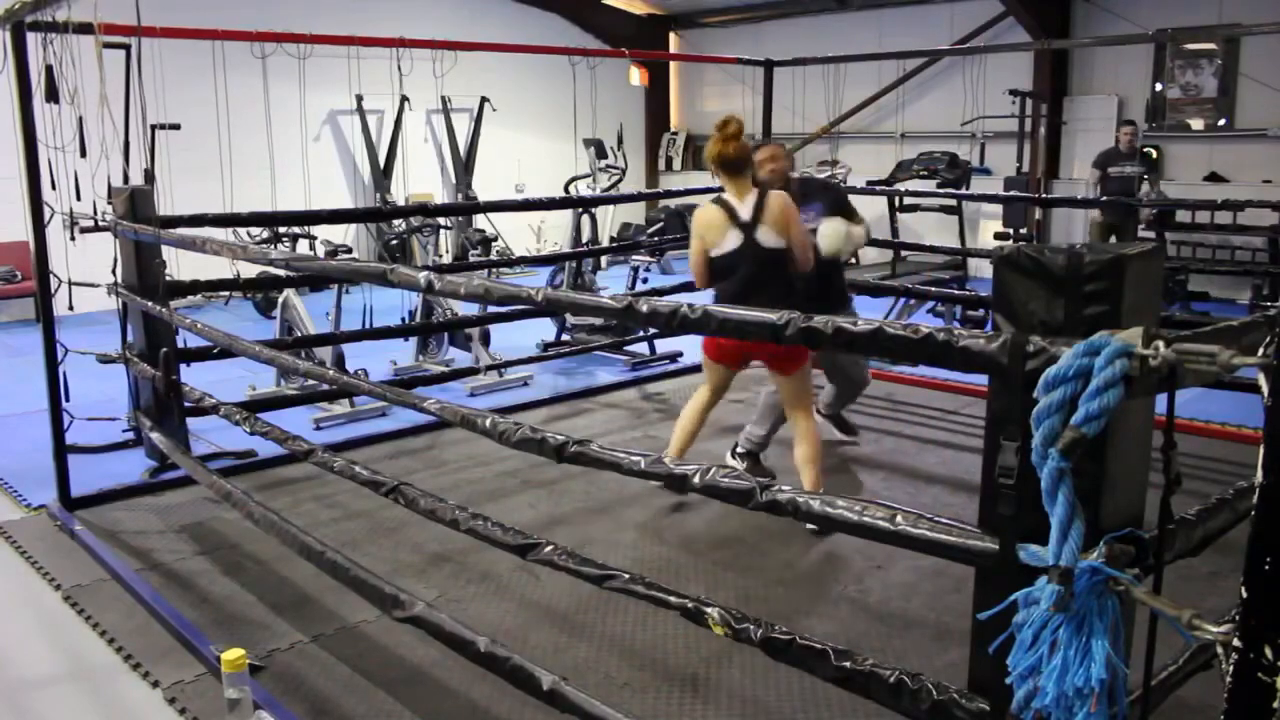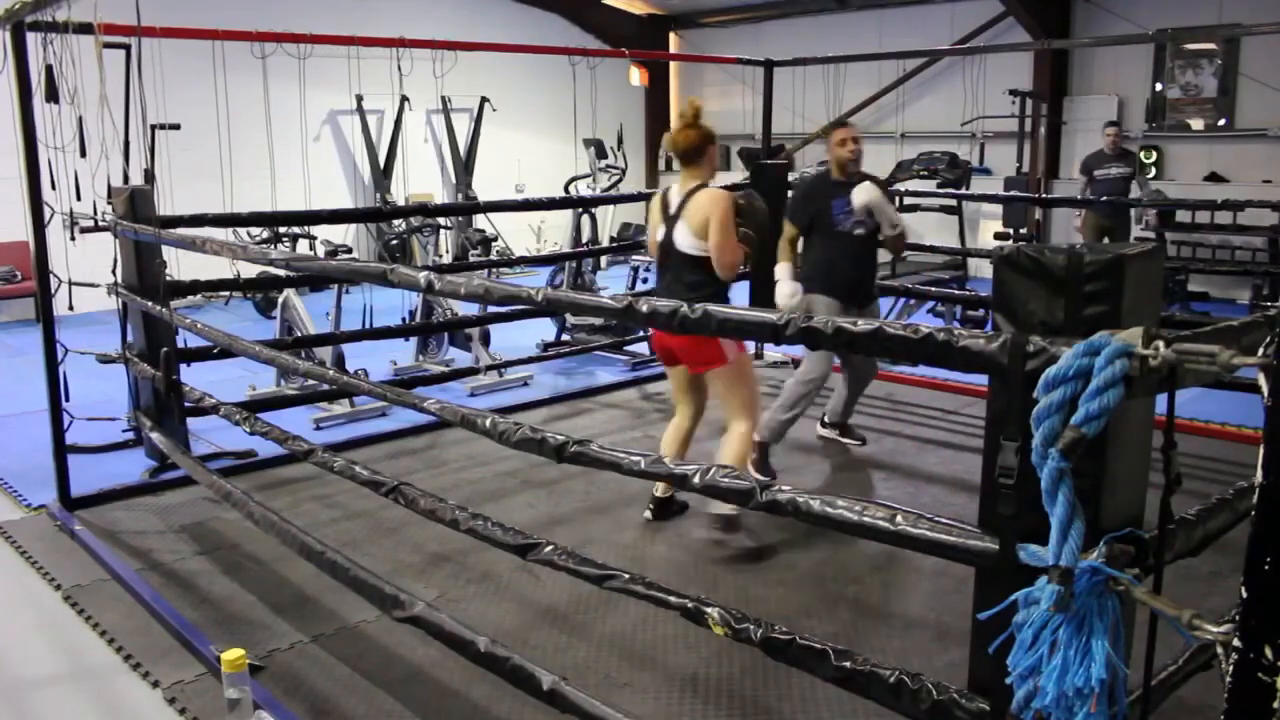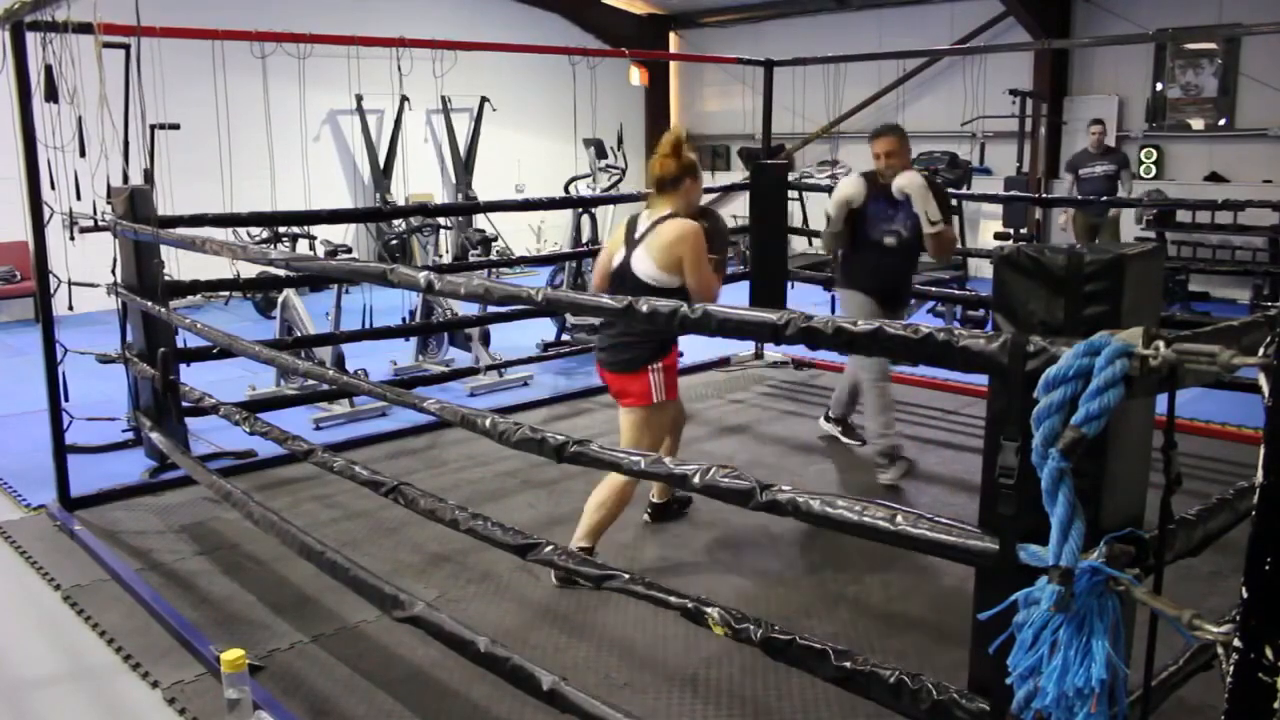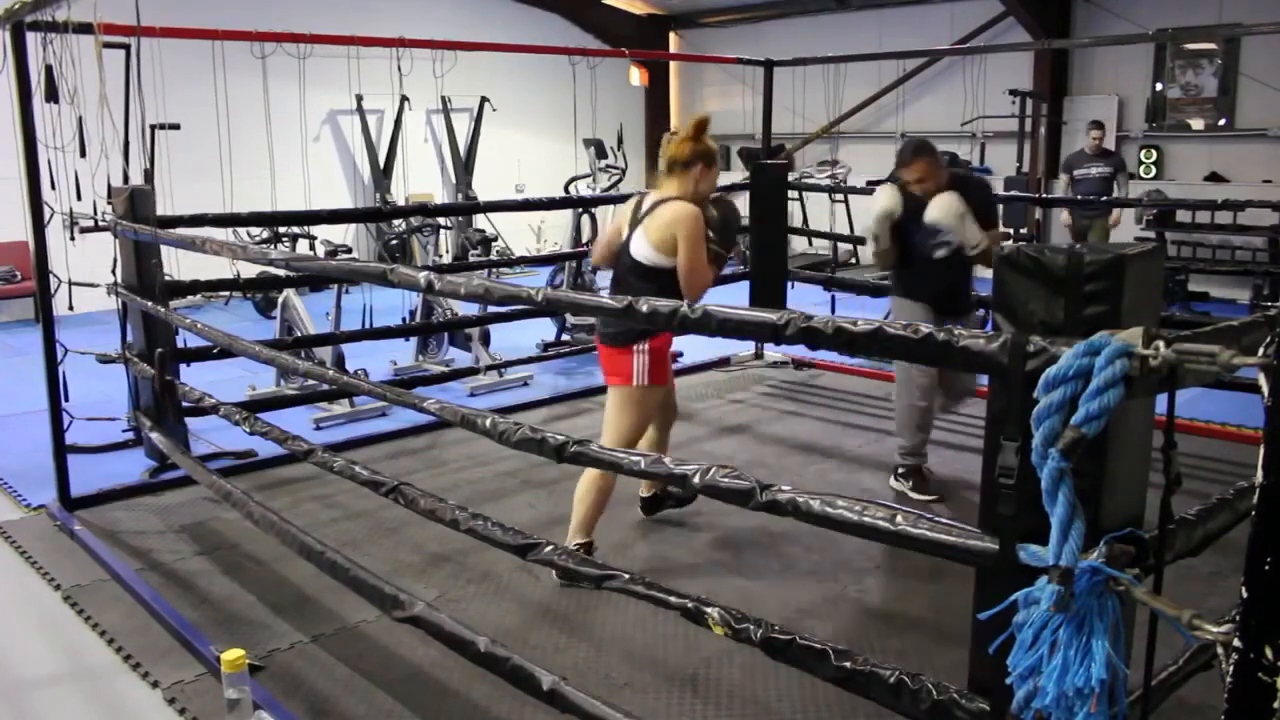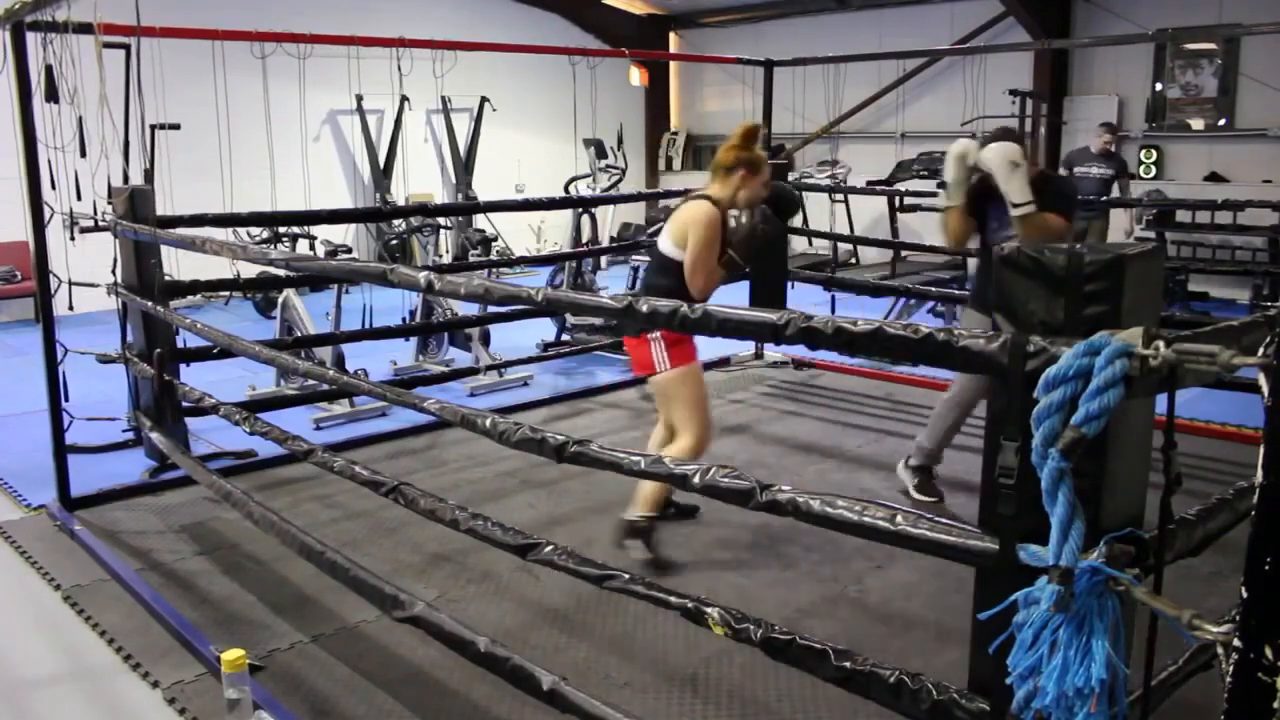
dt=0.3s
person 1, frame 1
left shoulder: (705, 216)
right shoulder: (780, 203)
left elbow: (700, 280)
right elbow: (806, 262)
left knee: (707, 394)
right knee: (801, 413)
person 1, frame 2
left shoulder: (659, 200)
right shoulder: (717, 200)
right elbow: (728, 268)
right wrist: (742, 235)
left hip: (664, 322)
left knee: (686, 413)
right knee: (744, 419)
left ankle: (661, 499)
right ankle: (725, 515)
person 1, frame 3
left shoulder: (629, 225)
right shoulder: (687, 230)
left elbow: (598, 284)
right elbow: (704, 296)
right wrist: (710, 258)
left hip: (611, 352)
right hip: (644, 360)
left knee: (673, 419)
right knee: (630, 468)
left ankle: (661, 503)
right ankle: (576, 552)
person 1, frame 4
left shoulder: (641, 204)
right shoulder: (687, 214)
left elbow: (600, 255)
right elbow: (694, 288)
right wrist: (717, 249)
left hip: (624, 330)
right hip: (637, 341)
left knee: (663, 415)
right knee: (615, 449)
left ankle: (651, 494)
right ankle: (574, 551)
person 1, frame 5
left shoulder: (704, 206)
right shoulder: (704, 216)
left elbow: (702, 266)
right elbow: (698, 288)
left wrist: (744, 244)
right wrist: (741, 250)
left hip: (665, 326)
right hip: (656, 332)
left knee: (672, 422)
right knee: (693, 435)
left ankle: (656, 501)
right ankle: (638, 522)
person 2, frame 1
left shoulder: (824, 191)
left elbow: (859, 229)
left hip: (836, 304)
left knee: (856, 378)
left ankle: (829, 409)
right ankle: (745, 449)
person 2, frame 2
left shoulder: (873, 187)
right shoulder: (813, 189)
left elbow: (897, 247)
right elbow: (787, 239)
left wrist: (885, 214)
right wrist: (784, 279)
left hip: (863, 297)
right hip: (823, 295)
left knee: (863, 370)
right knee: (817, 370)
left ankle: (834, 421)
right ankle: (761, 440)
person 2, frame 3
left shoulder: (930, 190)
right shoulder: (860, 188)
left elbow: (944, 253)
right elbow: (831, 246)
left wrist: (926, 207)
right wrist: (836, 212)
left hip: (896, 297)
right hip: (858, 290)
left knee: (865, 362)
right knee: (873, 366)
left ankle: (835, 415)
right ankle: (886, 455)
person 2, frame 4
left shoulder: (976, 189)
right shoulder: (900, 198)
left elbow: (990, 255)
right elbow: (884, 260)
left wrist: (966, 230)
right wrist: (880, 226)
left hip: (959, 305)
right hip: (913, 302)
left knee: (961, 389)
right knee: (919, 385)
right ankle: (906, 468)
person 2, frame 5
left shoulder: (1056, 190)
right shoulder: (983, 188)
left elbow: (1043, 241)
right elbow: (955, 239)
left wrist: (1016, 190)
right wrist: (954, 186)
right hip: (986, 308)
right knee: (965, 391)
right ankle: (918, 464)
